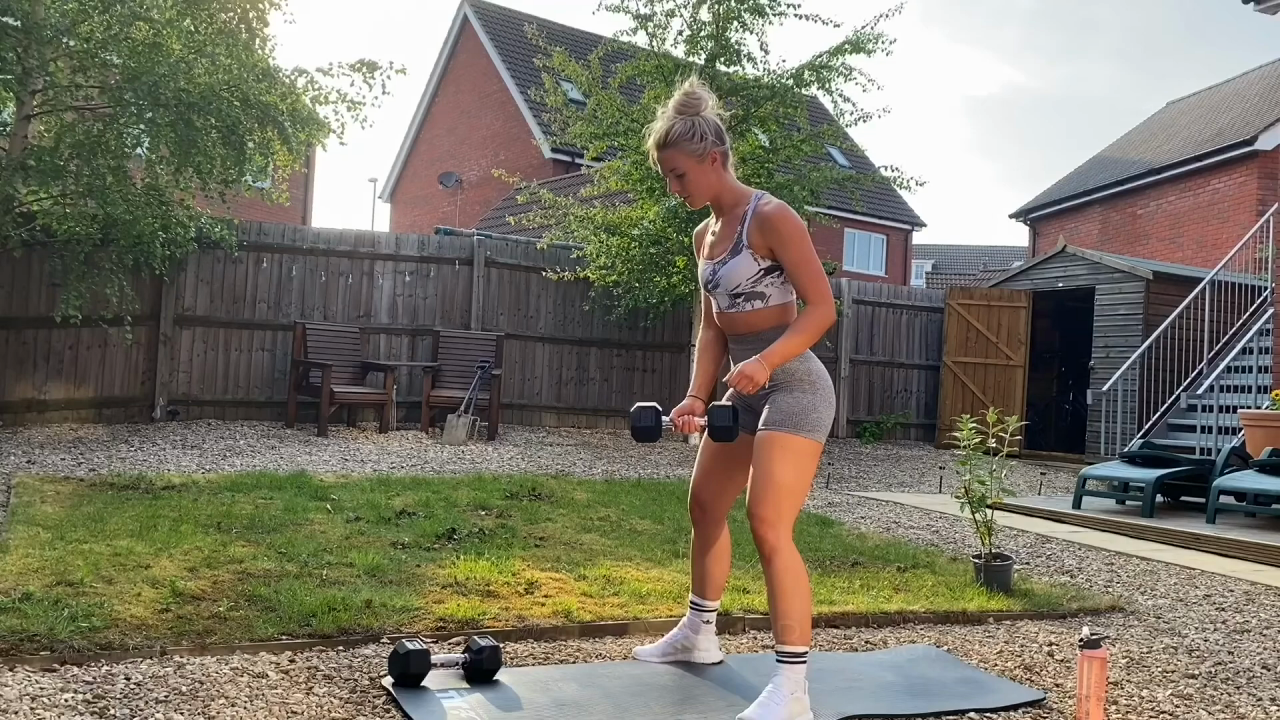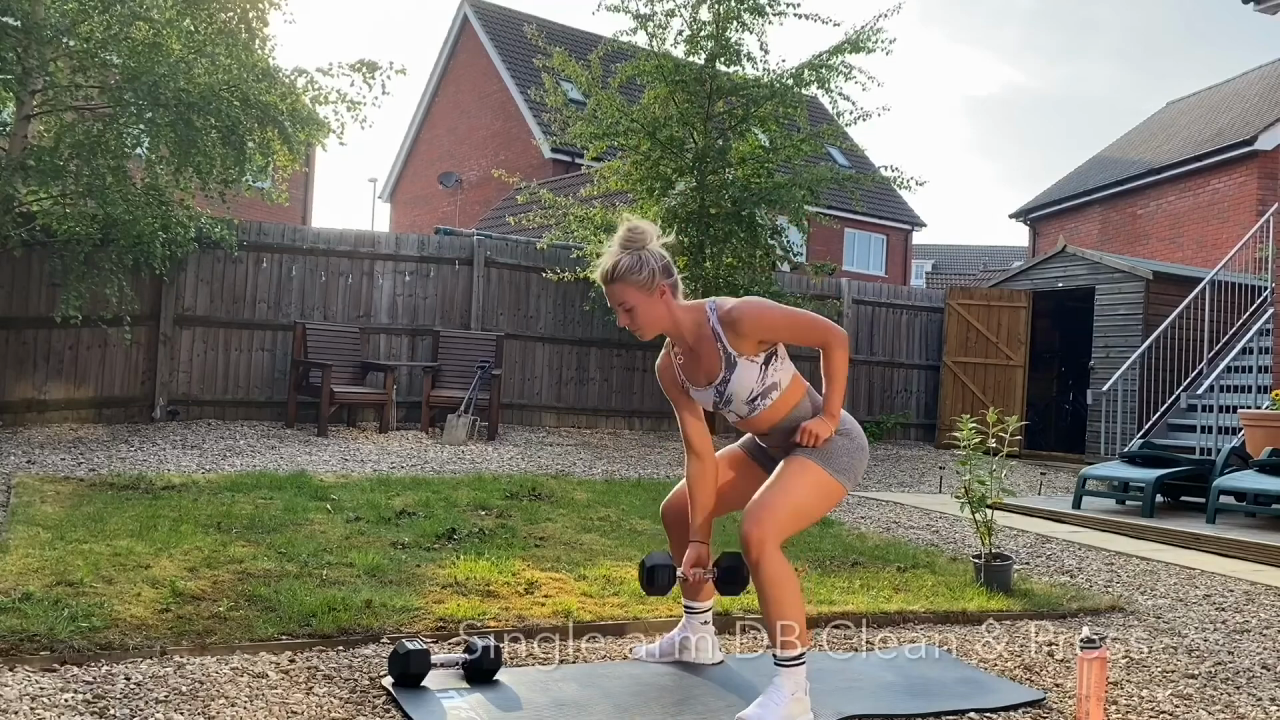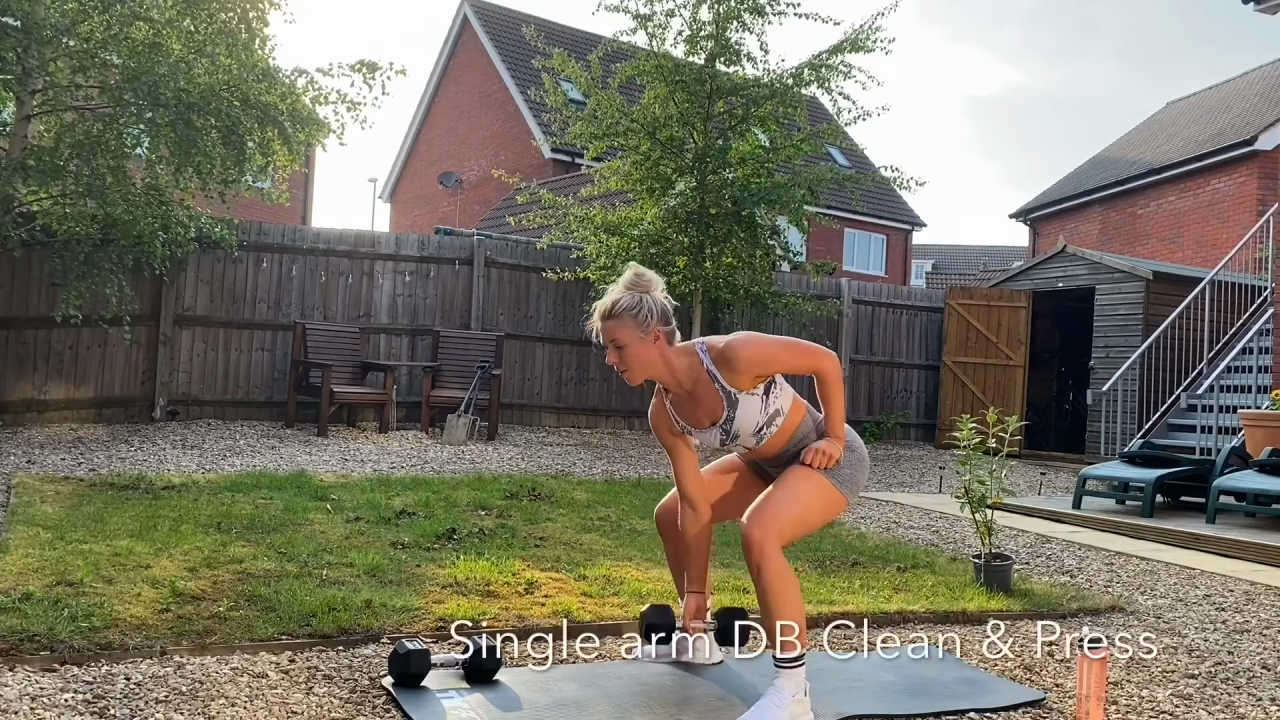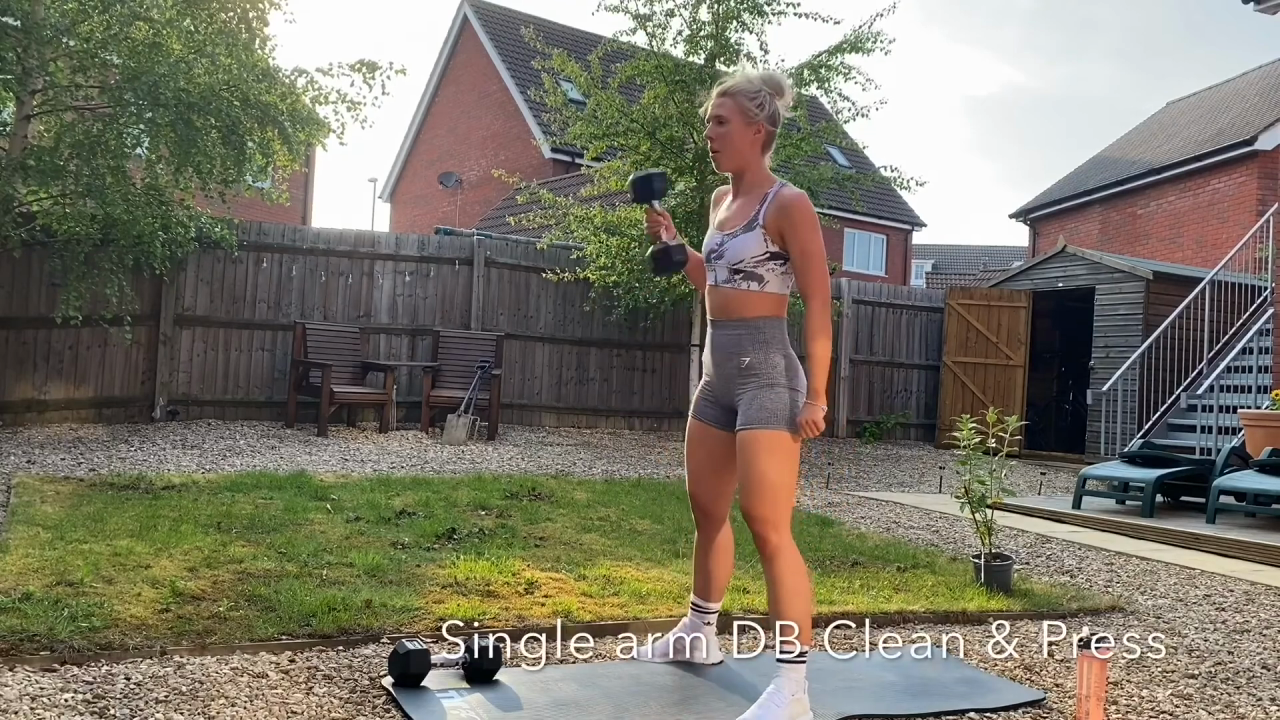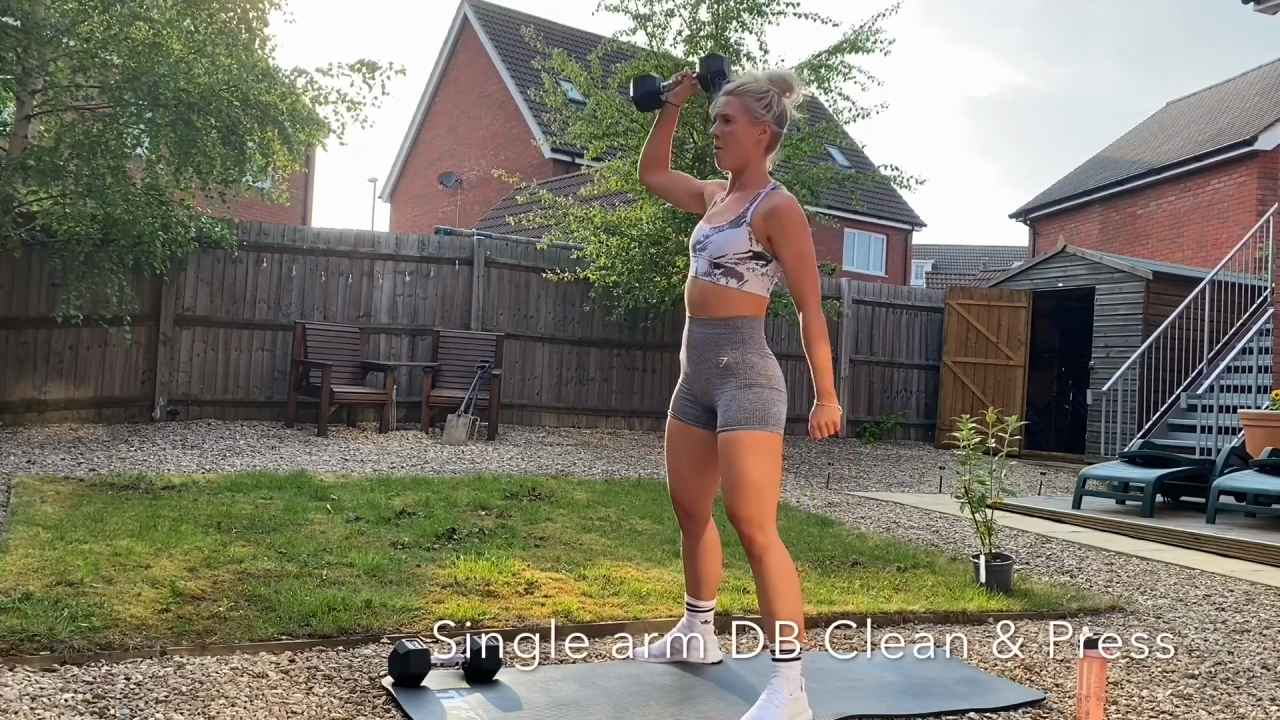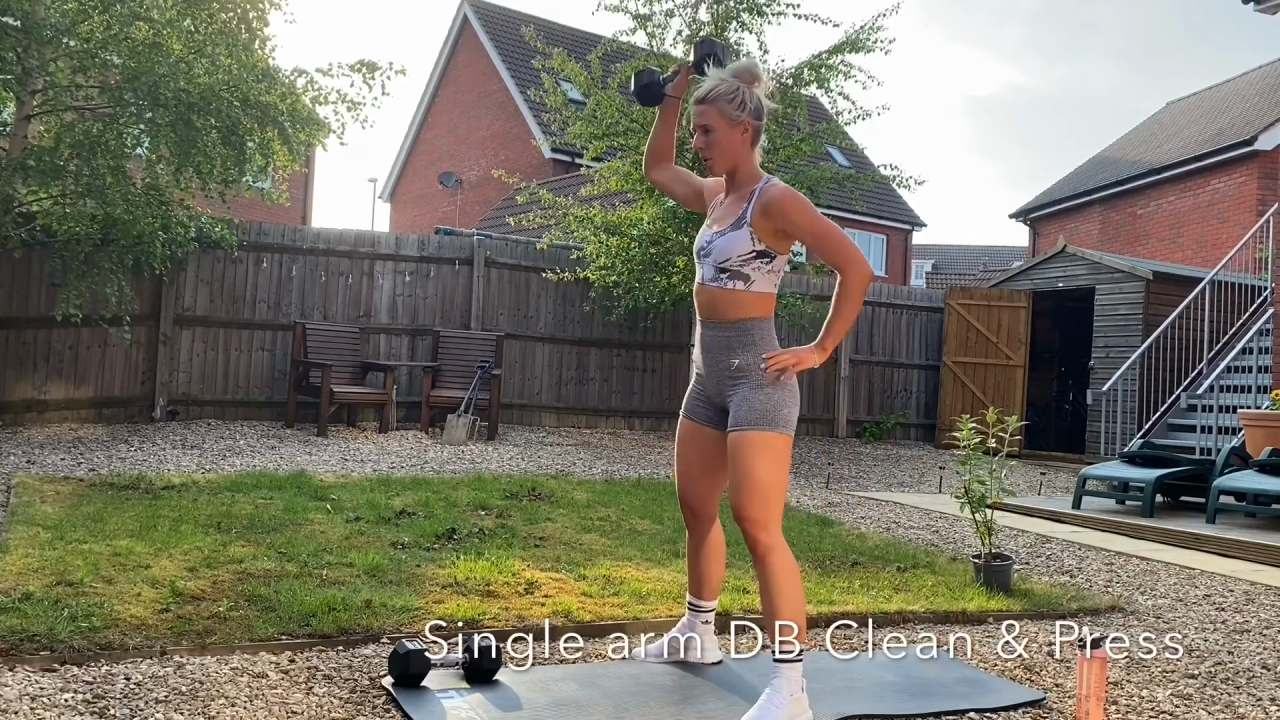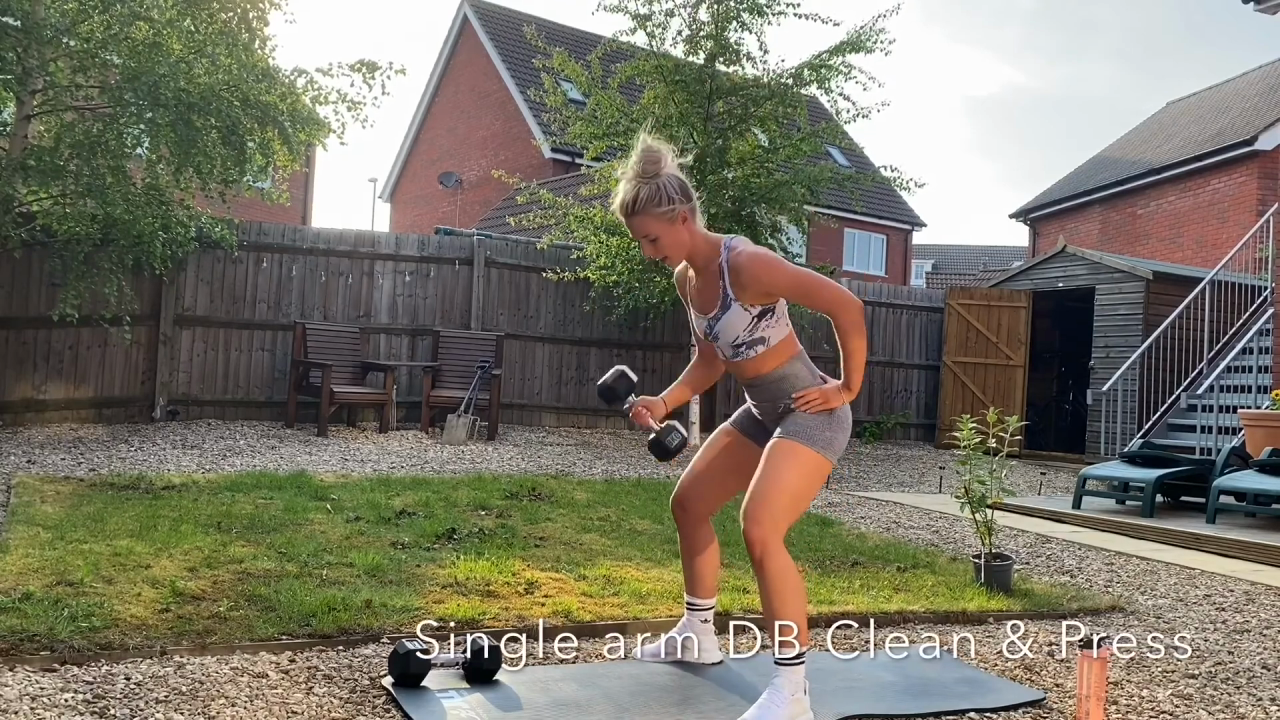
dt=0.5s
person 1, frame 1
left shoulder: (771, 217)
right shoulder: (705, 235)
left elbow: (822, 308)
left wrist: (765, 362)
right wrist: (696, 395)
left hip: (793, 385)
right hip: (743, 391)
left knee: (769, 528)
right knee: (704, 508)
right ankle: (698, 635)
person 1, frame 2
left shoulder: (738, 317)
right shoulder: (670, 365)
left elbow: (836, 339)
right elbow: (700, 451)
left wrist: (829, 415)
right wrist: (698, 542)
left hip: (830, 443)
right hip: (770, 447)
left knee: (757, 533)
right knee: (677, 511)
right ankle: (697, 635)
person 1, frame 3
left shoulder: (731, 355)
right shoulder: (662, 409)
left elbow: (827, 361)
right elbow: (694, 501)
left wrist: (833, 436)
right wrist: (694, 592)
left hip: (829, 456)
right hip: (769, 461)
left knee: (757, 534)
right knee: (670, 516)
right ankle: (696, 639)
person 1, frame 4
left shoulder: (788, 204)
right shoulder: (723, 199)
left elbow: (818, 303)
left wrist: (814, 392)
right wrist: (672, 243)
left hip: (767, 374)
right hip: (717, 375)
left knee: (767, 527)
right knee: (707, 512)
right ankle: (699, 634)
person 1, frame 5
left shoulder: (778, 208)
right shoulder: (717, 195)
left elbow: (810, 305)
right elbow: (652, 172)
left wrist: (826, 394)
right wrist: (673, 104)
left hip: (745, 374)
right hip: (696, 374)
left knee: (753, 527)
right knee: (690, 511)
right ankle: (698, 634)
person 1, frame 6
left shoulder: (777, 200)
right shoulder: (714, 194)
left elbow: (856, 268)
right elbow: (656, 167)
left wrist: (819, 350)
right wrist: (674, 99)
left hip: (758, 375)
right hip: (708, 374)
left knee: (757, 527)
right knee: (695, 510)
right ankle: (699, 634)
person 1, frame 7
left shoulder: (744, 263)
right shoulder: (686, 278)
left elbow: (845, 307)
right elbow: (707, 365)
left wrist: (852, 388)
right wrist: (661, 403)
left hip: (814, 412)
right hip: (762, 411)
left knee: (760, 527)
right knee: (689, 501)
right ankle: (698, 633)
